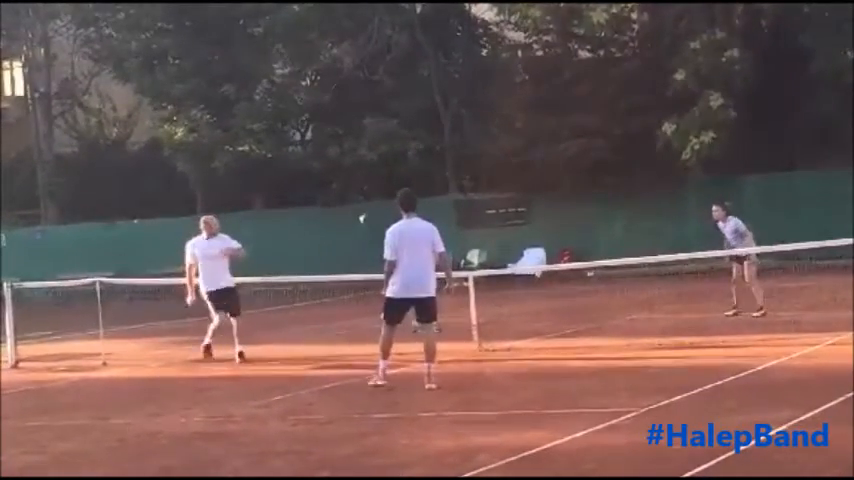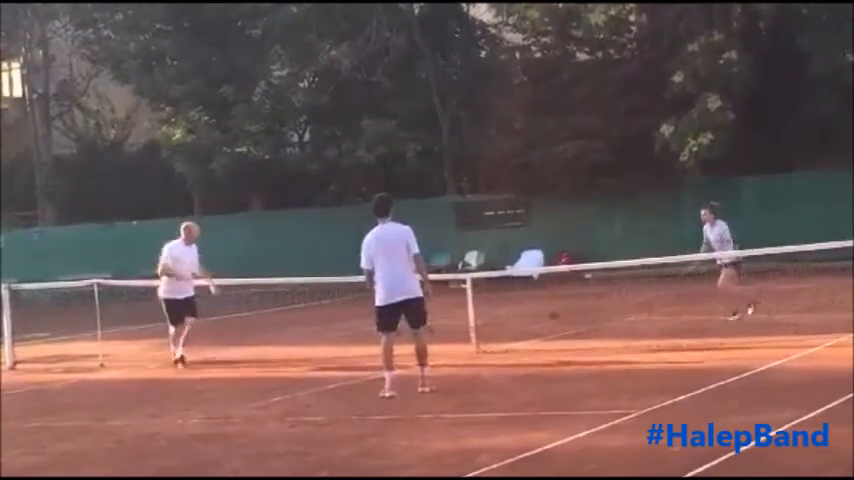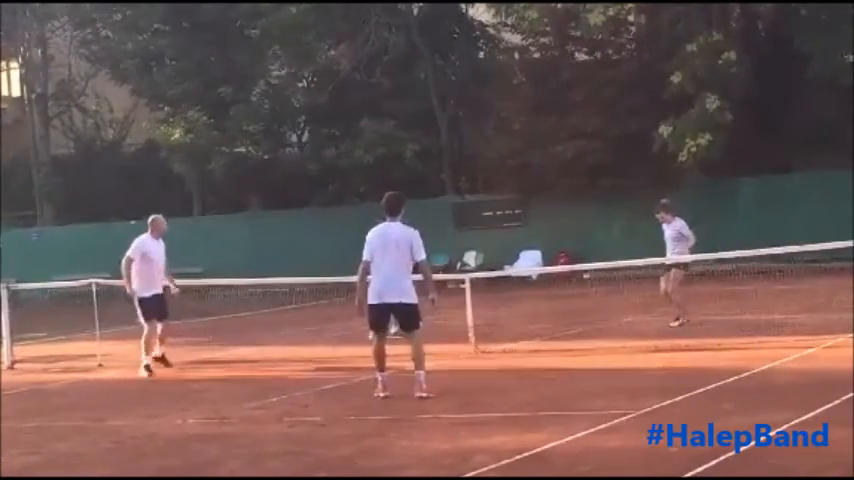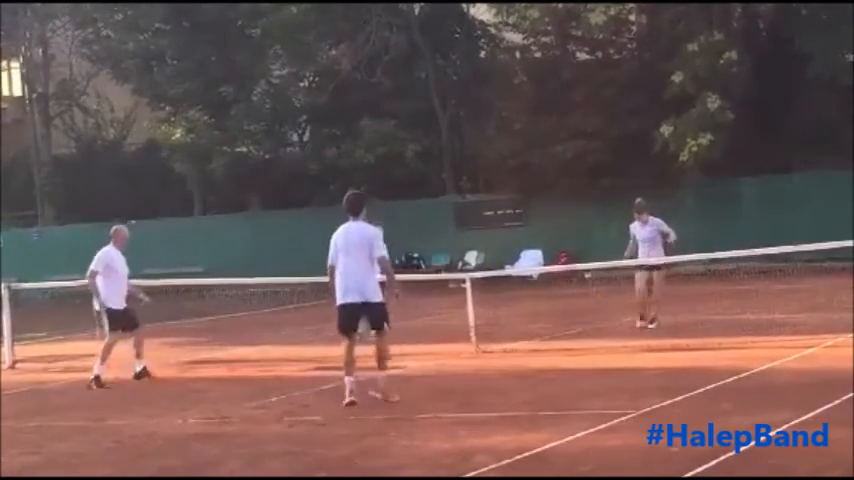
dt=0.5s
person 1, frame 1
left shoulder: (394, 230)
right shoulder: (430, 228)
left elbow: (390, 263)
right elbow: (443, 257)
left wrist: (385, 285)
right wrist: (449, 278)
left hip: (399, 289)
right hip: (426, 289)
left knee: (388, 329)
right knee: (428, 330)
left ankle: (381, 373)
right ankle: (430, 377)
person 1, frame 2
left shoulder: (369, 238)
right shoulder: (404, 230)
left elbow: (368, 272)
right elbow: (417, 258)
left wrist: (375, 289)
right wrist: (426, 282)
left hip: (385, 295)
right hip: (411, 292)
left knee: (387, 337)
right knee: (419, 334)
left ankle: (389, 385)
right ankle: (423, 381)
person 1, frame 3
left shoulder: (373, 233)
right shoulder: (410, 234)
left elbow: (364, 266)
right elbow: (423, 265)
left wrist: (359, 294)
right wrist: (432, 290)
left hip: (377, 295)
right hip: (404, 294)
left knee: (379, 338)
right knee: (414, 338)
left ankle: (382, 385)
right ankle: (421, 385)
person 1, frame 4
left shoulder: (337, 234)
right shoulder: (372, 231)
left elbow: (331, 268)
right elbow: (383, 262)
left wrist: (336, 287)
right wrist: (394, 285)
left hip: (345, 296)
right hip: (370, 294)
left knee: (350, 341)
right knee: (381, 336)
left ankle: (350, 392)
right ankle: (381, 386)
person 2, frame 1
left shoulder: (224, 239)
right shoulder: (193, 244)
left elbow: (242, 252)
right elbow: (190, 268)
left wrist: (232, 251)
right wrist: (191, 292)
left hip: (227, 285)
right hip: (210, 288)
left knee: (235, 319)
right knee: (219, 319)
left ankle: (238, 349)
right ankle: (207, 342)
person 2, frame 2
left shoulder: (193, 248)
right shoulder: (171, 248)
left elbow: (197, 269)
right elbow: (161, 270)
left wrist: (210, 281)
right wrist: (181, 276)
left hip: (188, 293)
right hip: (170, 294)
left knee: (190, 323)
right knee: (176, 327)
left ankle: (180, 355)
right ankle: (174, 350)
person 2, frame 3
left shoulder: (160, 243)
right shoulder: (141, 243)
right elbow: (125, 263)
left wrist: (171, 282)
right wrist: (129, 285)
left hip: (157, 291)
right hip: (142, 293)
left knee: (162, 324)
right knee: (149, 327)
left ankle: (159, 353)
right ankle: (145, 364)
person 2, frame 4
left shoulder: (120, 257)
right shoulder: (105, 254)
right elbow: (90, 277)
left wrist: (140, 294)
right wrist: (99, 299)
left hip: (120, 305)
right hip: (108, 306)
left knee: (138, 334)
right knee: (113, 337)
left ankle: (139, 369)
right ankle: (96, 376)
person 3, frame 1
left shoulder: (734, 222)
right shoulder: (720, 225)
left elbow: (748, 235)
left wrist: (752, 253)
right hip: (737, 253)
left knee: (750, 280)
right knee: (734, 280)
left ankle: (761, 307)
right ankle: (735, 307)
person 3, frame 2
left shoulder: (722, 226)
right shoulder: (706, 228)
left elbow: (730, 243)
right elbow: (706, 244)
right wrist: (701, 254)
left hip: (731, 260)
right hip: (721, 261)
left knee: (723, 285)
right knee: (731, 286)
left ankle: (738, 312)
right ankle: (751, 303)
person 3, frame 3
left shoulder: (680, 224)
right shoulder: (664, 226)
left elbow: (692, 239)
left wrist: (684, 249)
left hip: (680, 261)
right hip: (669, 260)
left knee: (672, 289)
right knee: (664, 290)
left ankle: (681, 317)
right ankle: (683, 314)
person 3, frame 4
left shoulder: (657, 223)
right shoulder: (633, 227)
left elbow: (672, 233)
left wrist: (671, 239)
right wrist: (627, 256)
left knee: (655, 292)
right knee: (640, 290)
left ankle: (653, 318)
right ankle: (642, 316)
